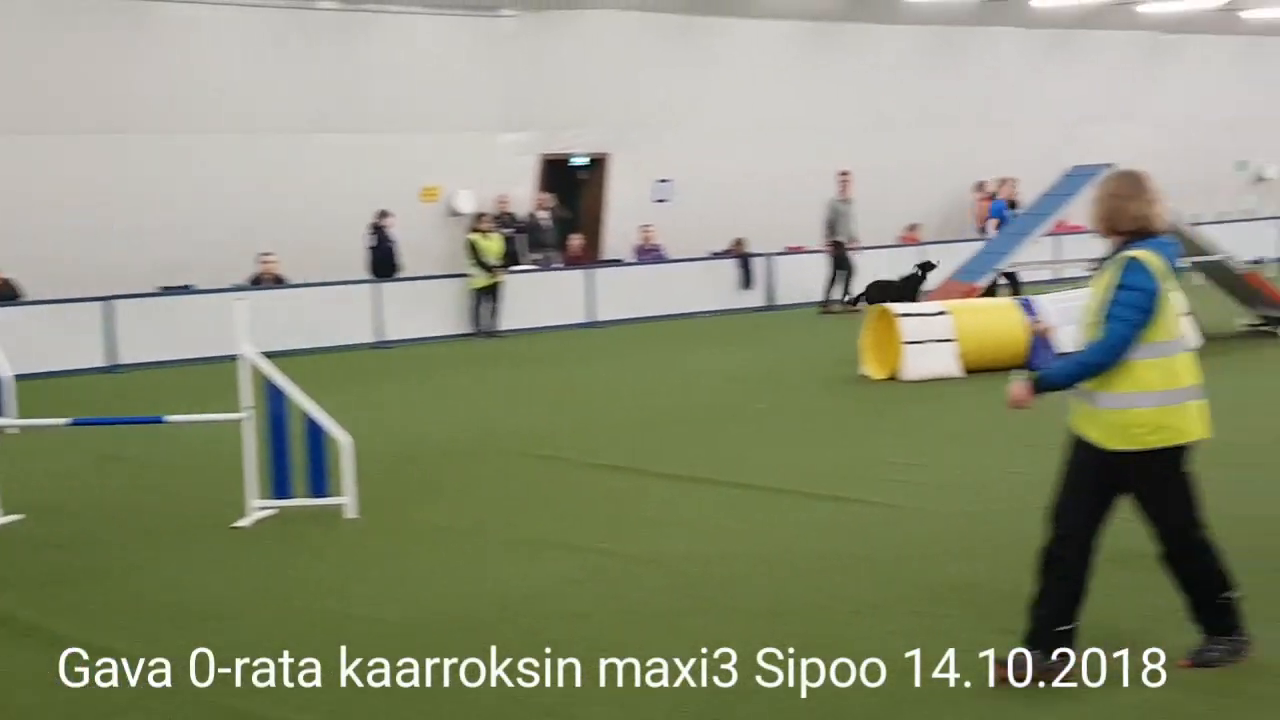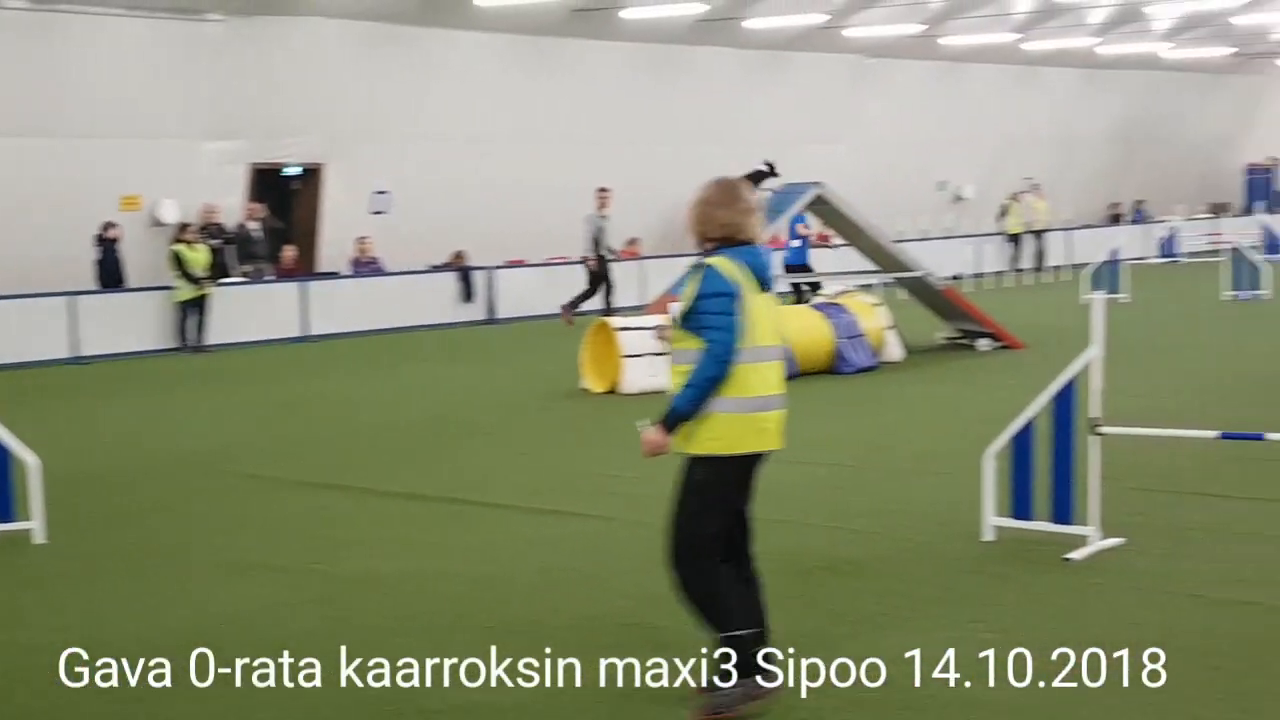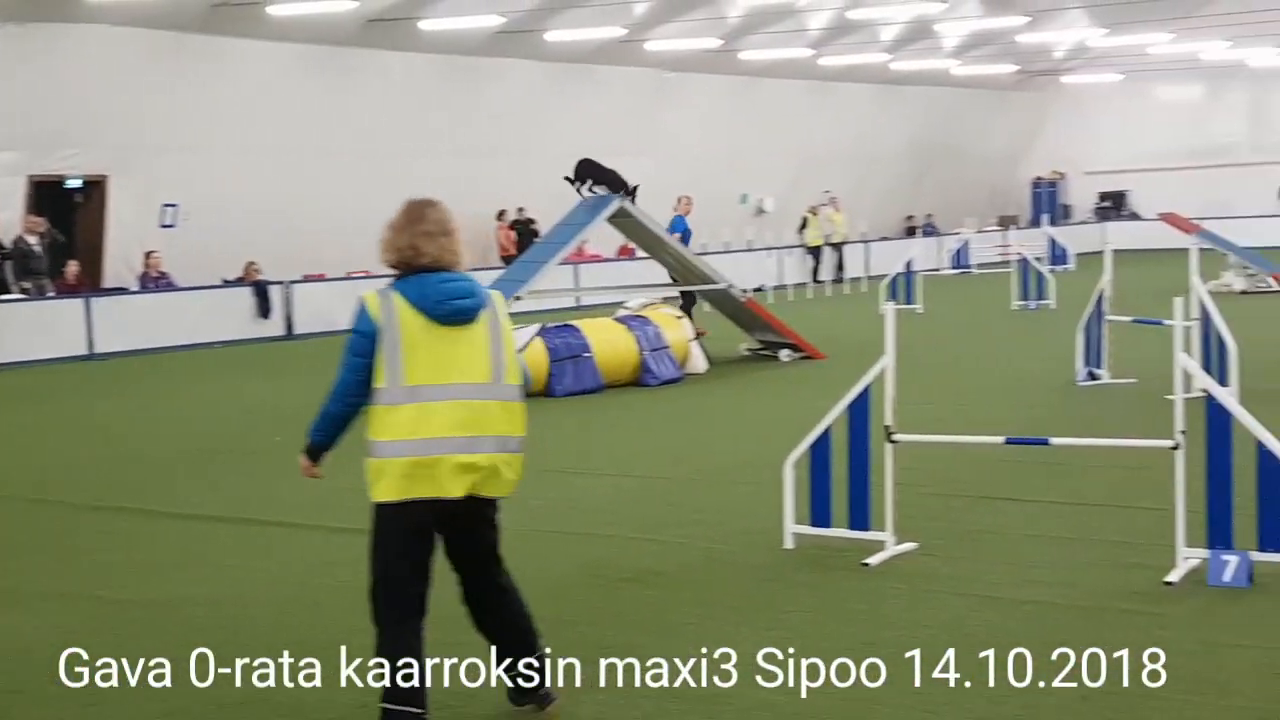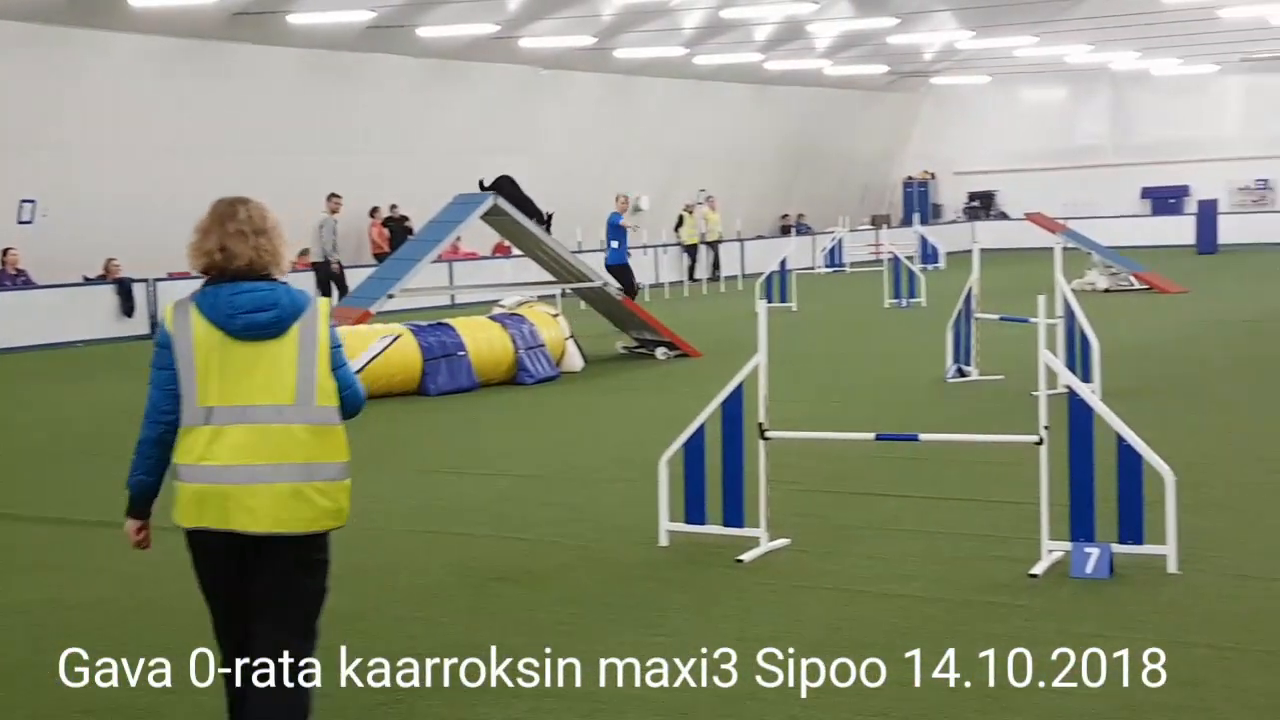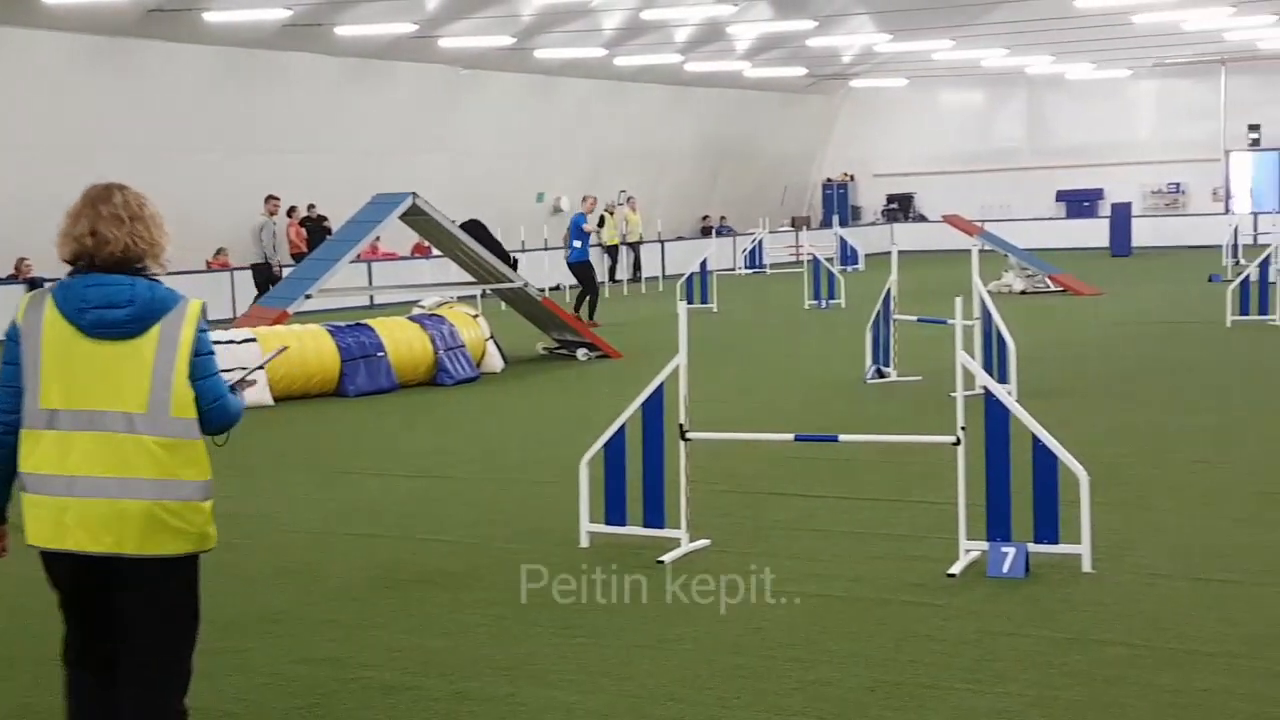
dt=0.4s
person 1, frame 1
left shoulder: (1136, 266)
right shoulder: (1127, 263)
left elbow: (1111, 349)
left wrist: (1037, 383)
left hip: (1147, 425)
right hip: (1103, 425)
left knee: (1178, 533)
right knee: (1069, 528)
left ankle: (1226, 631)
right ankle: (1049, 646)
person 1, frame 2
left shoulder: (715, 273)
right shoulder: (748, 270)
left elbow: (716, 361)
left wrist: (668, 423)
right wrist: (682, 342)
left hip: (725, 433)
right hip: (741, 430)
left knee: (695, 551)
right knee: (727, 547)
left ankle: (742, 666)
right ankle: (749, 664)
person 1, frame 3
left shoulder: (380, 308)
right shoulder: (490, 303)
left elbow: (349, 394)
right elbow: (514, 385)
left wrist: (314, 447)
left hip: (410, 476)
right hip: (480, 470)
left knee: (397, 604)
right knee: (485, 575)
person 1, frame 4
left shoulder: (181, 321)
right shoulder: (312, 312)
left elbow: (160, 423)
right elbow: (351, 402)
left wrist: (139, 503)
left hip: (213, 505)
right hip: (300, 502)
left knee: (240, 637)
right knee: (286, 639)
person 1, frame 5
right shoulder: (180, 314)
right elbow: (218, 416)
right wrist: (235, 398)
left hip: (64, 523)
right hip: (159, 521)
left knee: (91, 660)
right knee: (155, 674)
